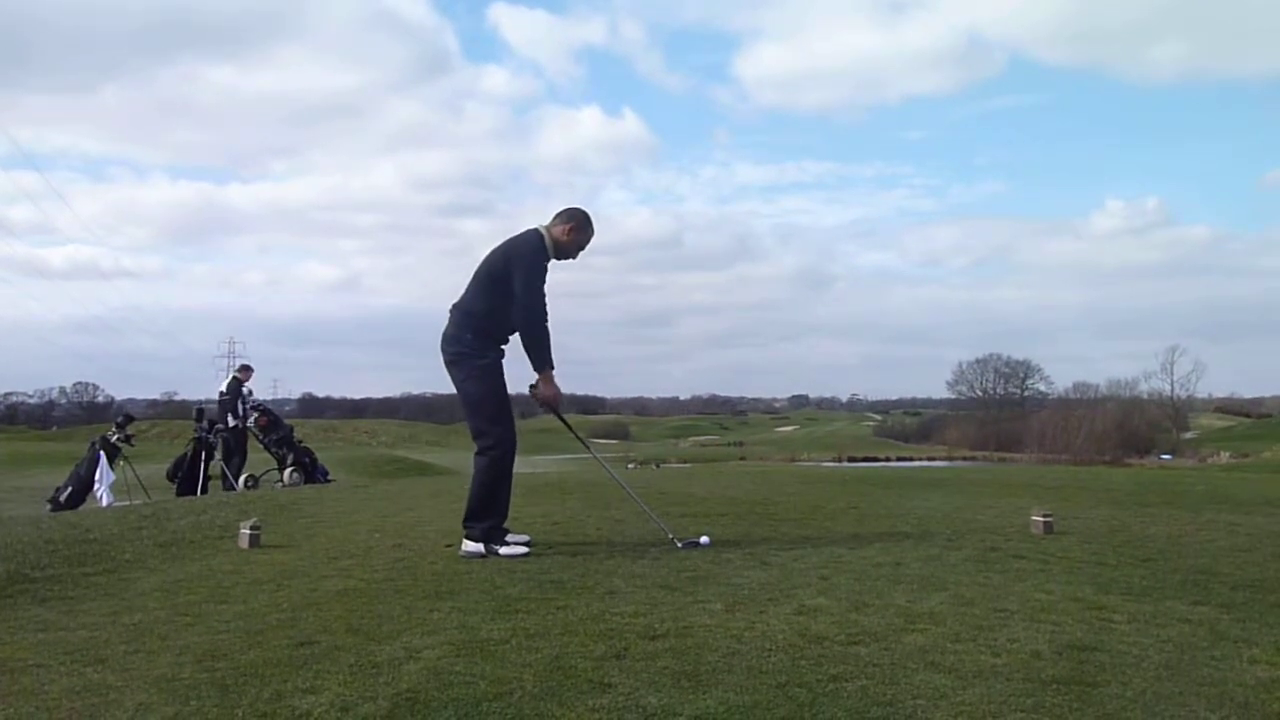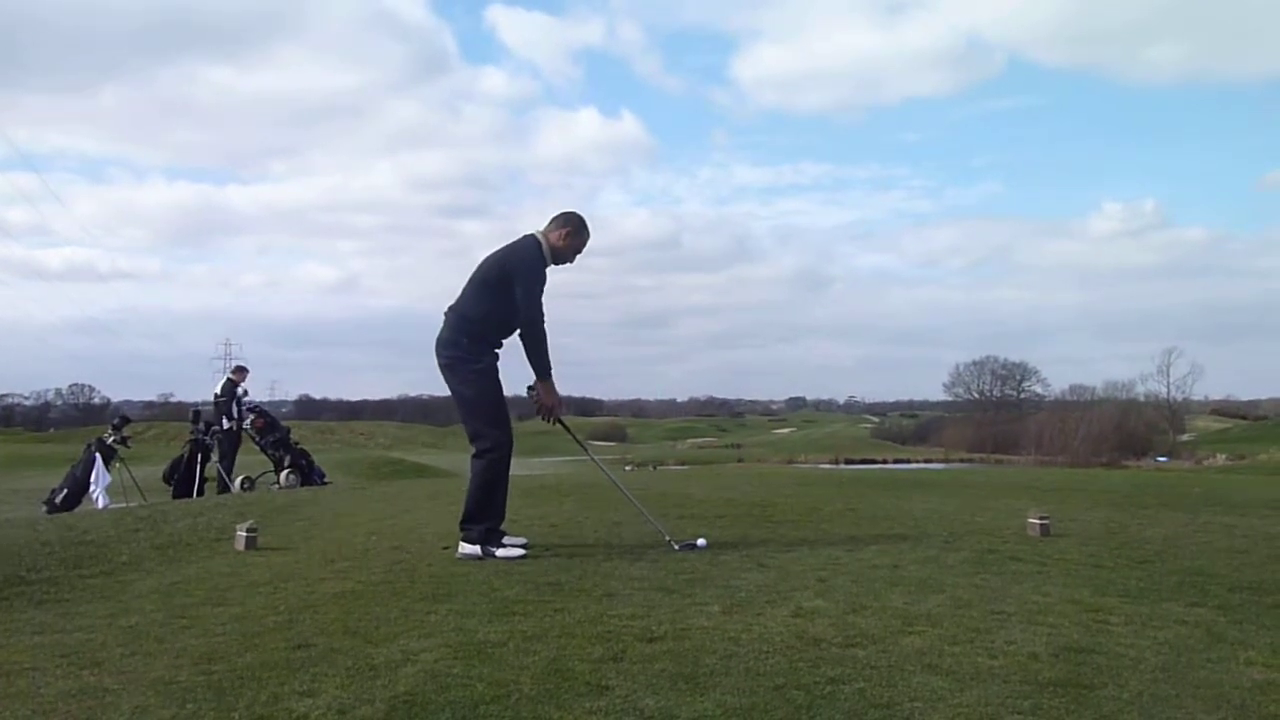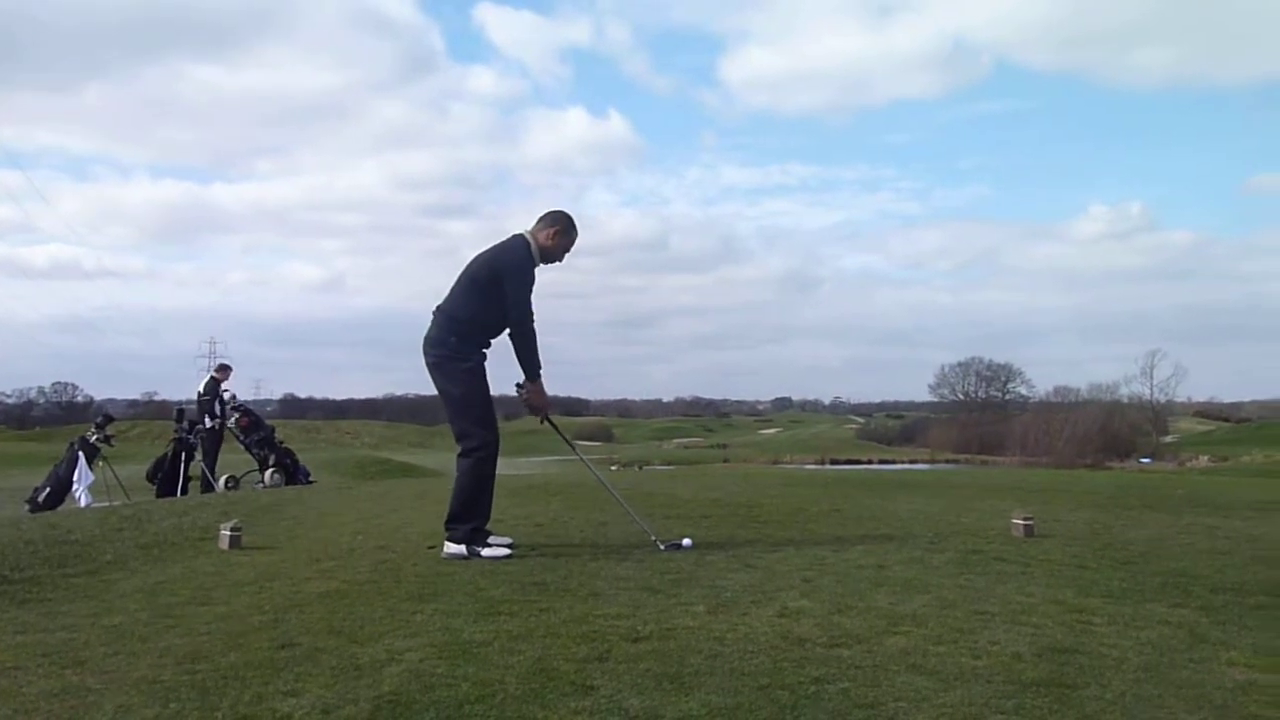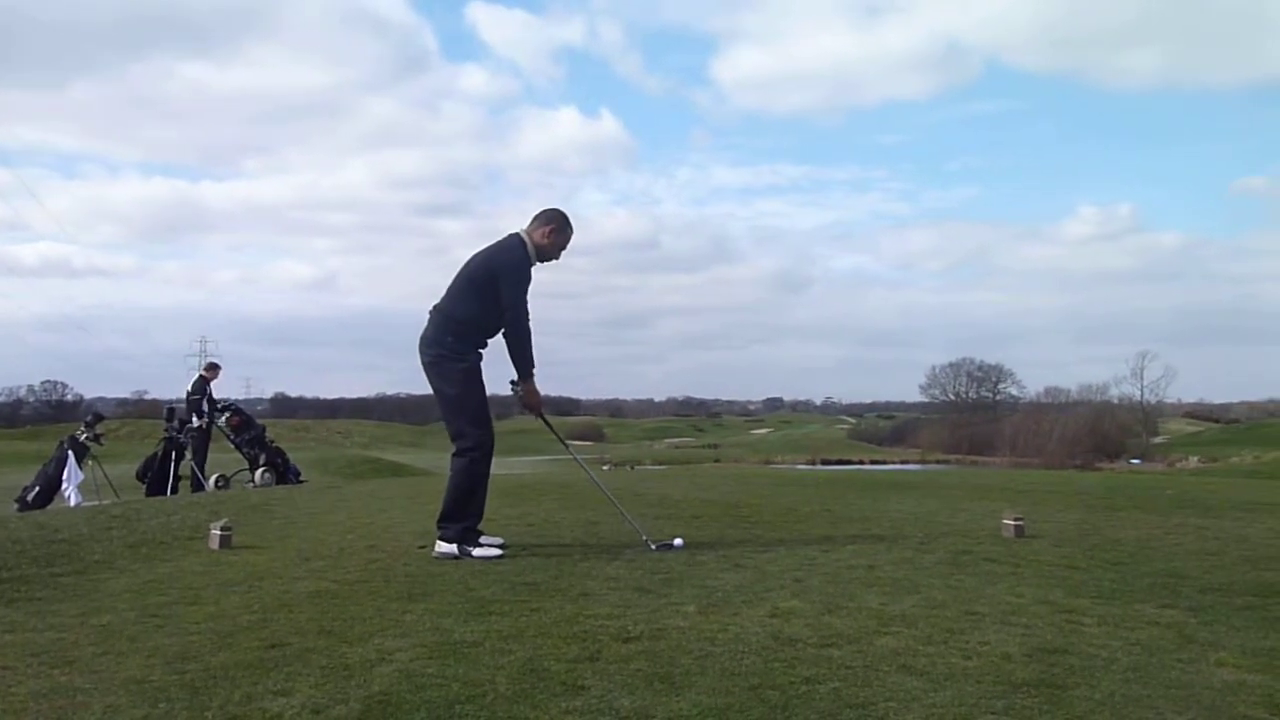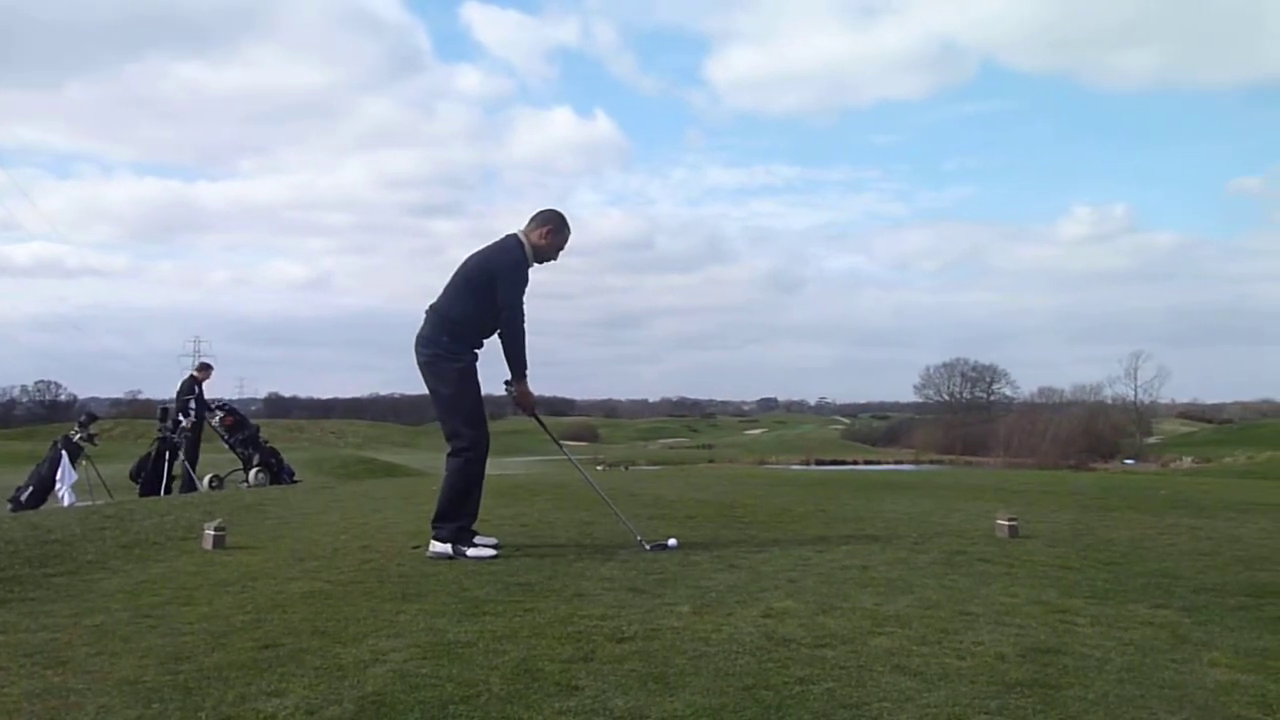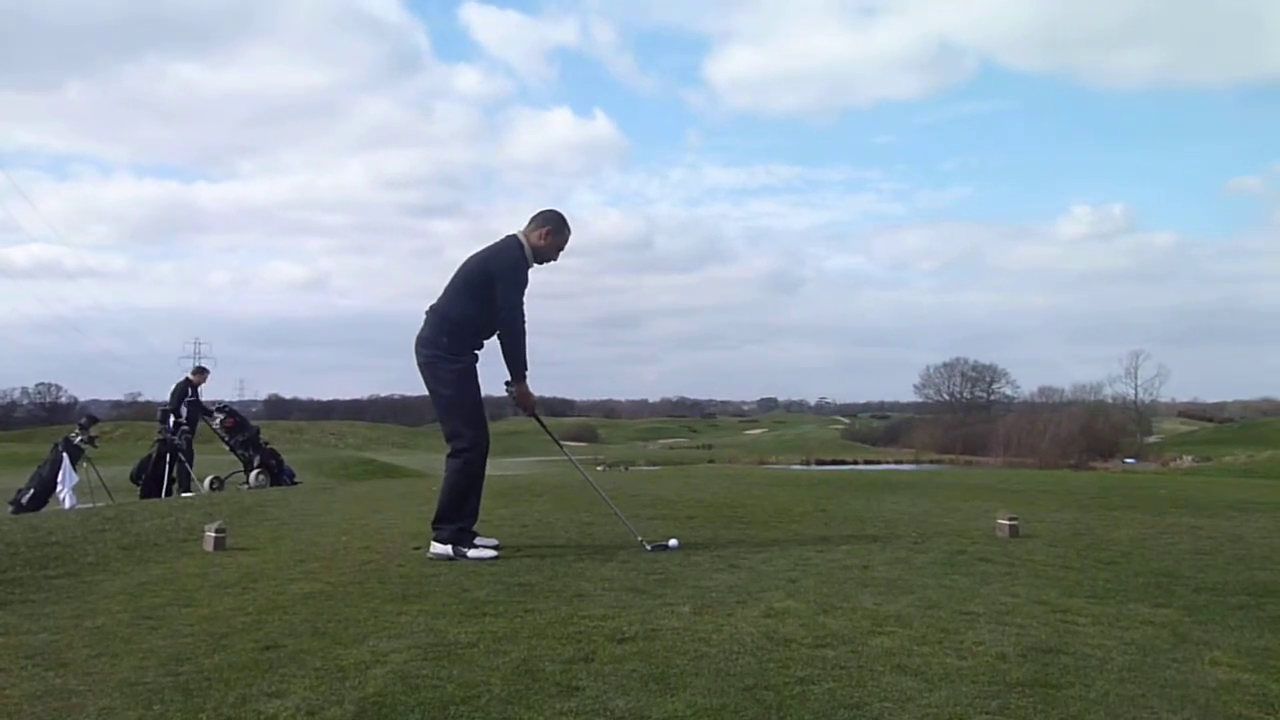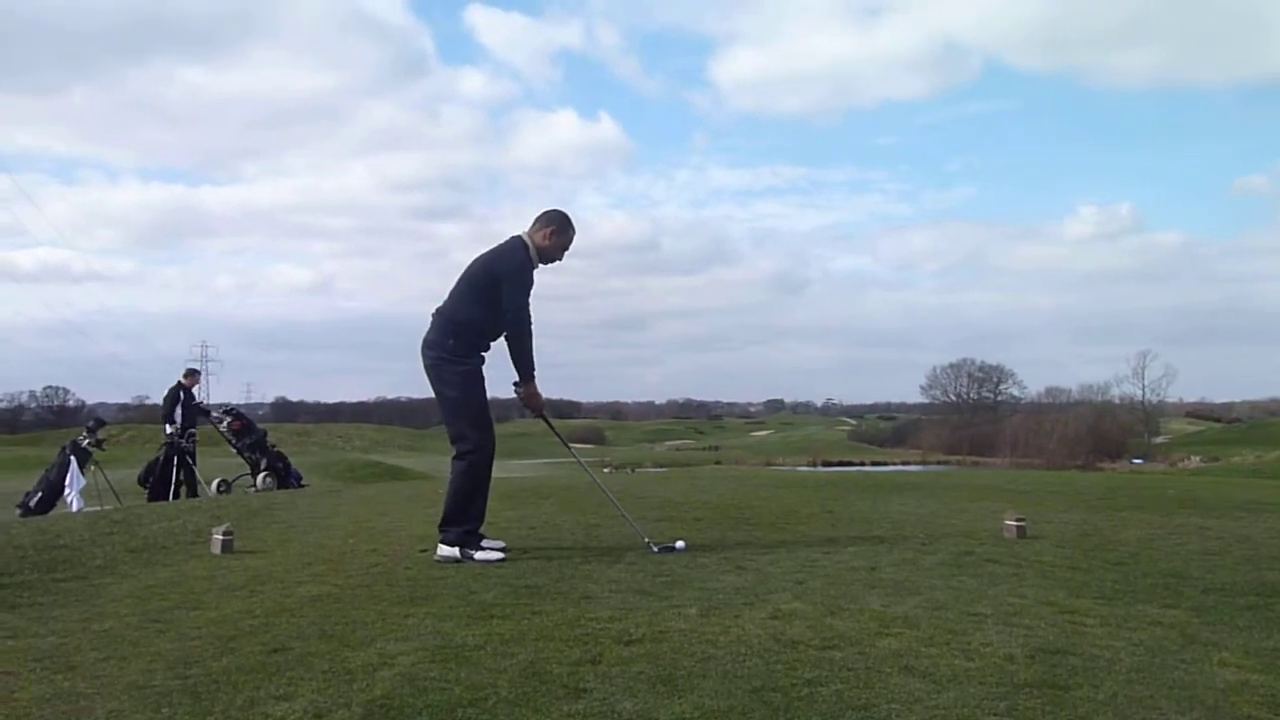
dt=0.3s
person 1, frame 1
left shoulder: (531, 251)
right shoulder: (529, 251)
left elbow: (535, 317)
right elbow: (526, 317)
left wrist: (545, 375)
right wrist: (545, 377)
left hip: (476, 347)
right hip: (469, 347)
left knee: (502, 440)
right knee: (496, 440)
left ankle: (490, 528)
right ankle: (478, 535)
person 1, frame 2
left shoulder: (525, 255)
right shoulder: (528, 258)
left elbow: (530, 323)
right elbow: (530, 325)
left wrist: (542, 381)
right wrist: (546, 384)
left hip: (468, 350)
right hip: (465, 351)
left knee: (498, 441)
right knee: (492, 442)
left ankle: (486, 530)
right ankle: (475, 537)
person 1, frame 3
left shoulder: (513, 255)
right shoulder: (517, 258)
left elbow: (517, 322)
right elbow: (521, 324)
left wrist: (532, 381)
right wrist: (535, 382)
left hip: (455, 349)
right hip: (453, 350)
left knee: (484, 441)
right knee: (478, 442)
left ankle: (472, 530)
right ankle: (461, 537)
person 1, frame 4
left shoulder: (509, 254)
right shoulder: (514, 258)
left elbow: (512, 322)
right elbow: (516, 323)
left wrist: (524, 379)
right wrist: (527, 380)
left hip: (450, 348)
right hip: (450, 350)
left knee: (479, 440)
right knee: (473, 441)
left ankle: (463, 529)
right ankle: (452, 536)
person 1, frame 5
left shoulder: (506, 254)
right shoulder: (511, 259)
left elbow: (508, 321)
right elbow: (510, 324)
left wrist: (518, 380)
right wrist: (520, 382)
left hip: (446, 348)
right hip: (445, 350)
left knee: (474, 441)
right knee: (468, 442)
left ankle: (458, 529)
right ankle: (446, 536)
person 1, frame 6
left shoulder: (506, 256)
right shoulder: (510, 260)
left elbow: (508, 323)
right elbow: (510, 325)
left wrist: (518, 381)
right wrist: (520, 382)
left hip: (446, 349)
right hip: (445, 351)
left knee: (474, 441)
right knee: (468, 442)
left ankle: (459, 530)
right ankle: (447, 537)
person 1, frame 7
left shoulder: (511, 257)
right shoulder: (515, 261)
left elbow: (514, 323)
right elbow: (517, 325)
left wrist: (525, 381)
right wrist: (528, 382)
left hip: (453, 352)
right hip: (452, 354)
left knee: (480, 444)
right knee: (473, 445)
left ankle: (465, 533)
right ankle: (454, 540)
